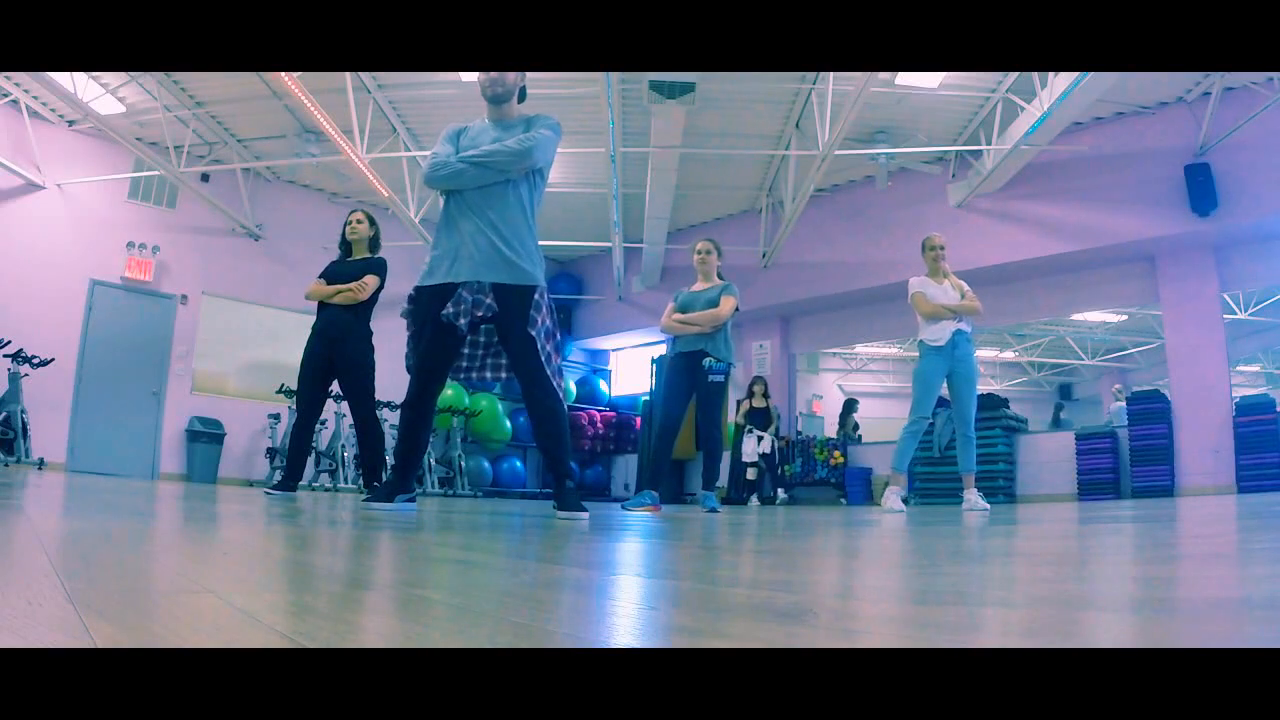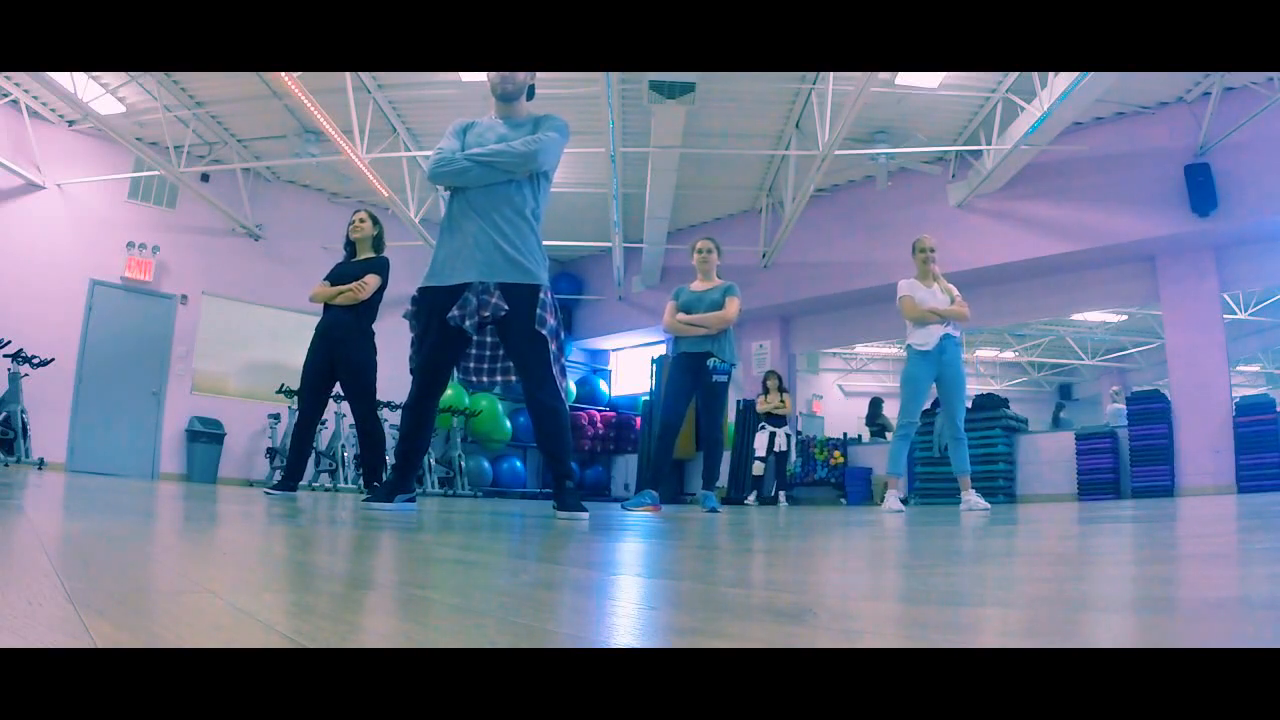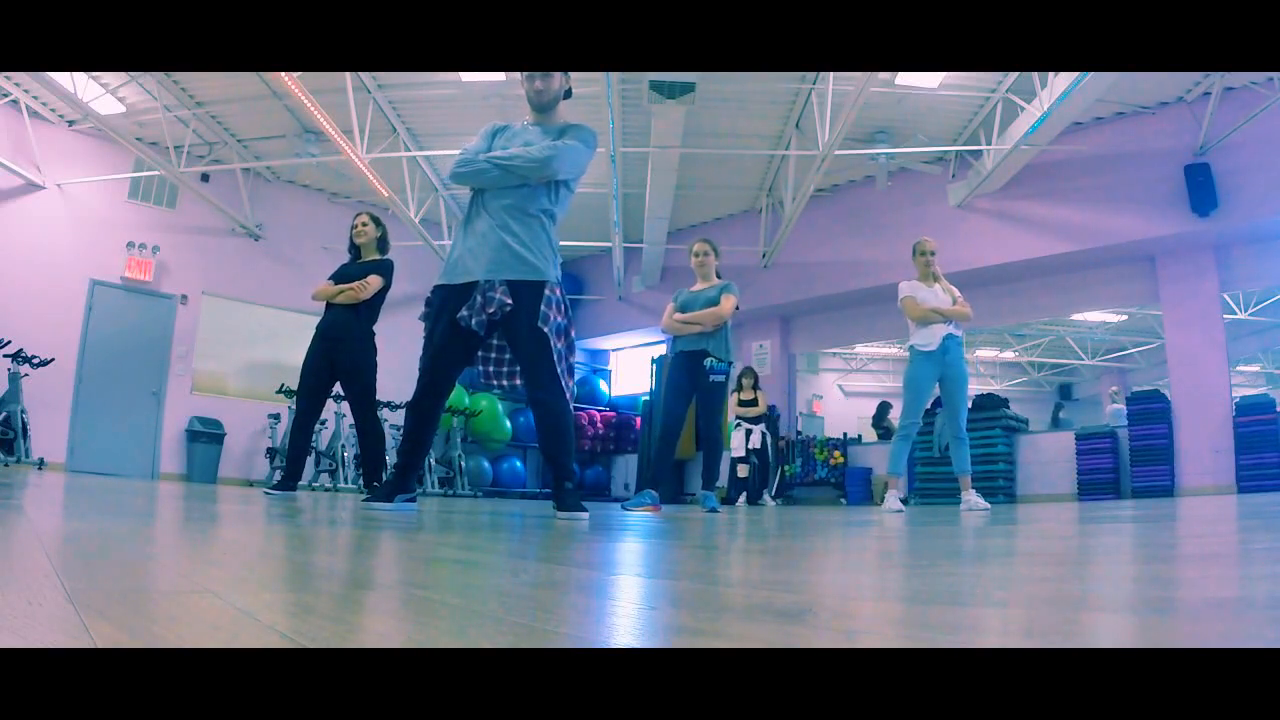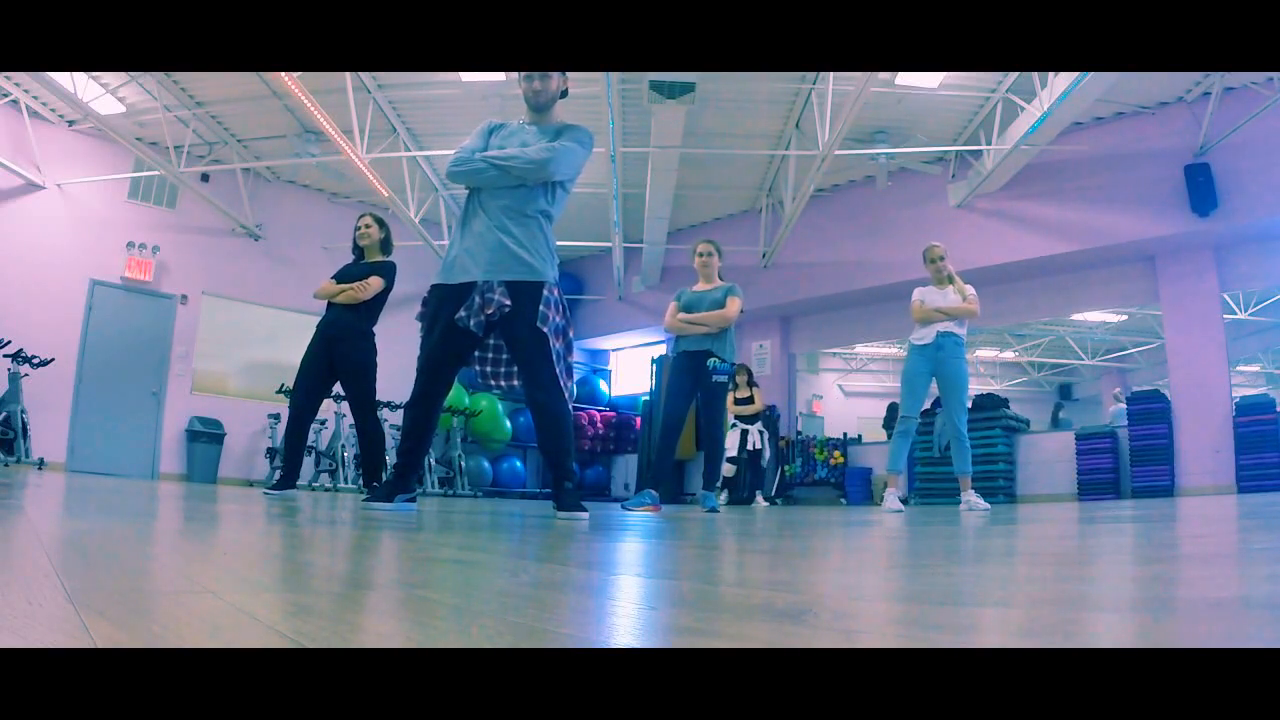
dt=0.7s
person 1, frame 1
left shoulder: (542, 127)
right shoulder: (457, 133)
left elbow: (527, 153)
right elbow: (434, 174)
left wrist: (466, 162)
right wrist: (504, 167)
left hip: (515, 276)
right hip: (447, 276)
left knee: (540, 387)
right knee: (422, 386)
left ankle: (564, 487)
right ankle: (401, 483)
person 1, frame 2
left shoulder: (550, 127)
right shoulder: (463, 129)
left elbow: (534, 155)
right elbow: (438, 169)
left wrist: (471, 161)
right wrist: (508, 167)
left hip: (520, 275)
right hip: (451, 274)
left knee: (543, 387)
right knee: (424, 384)
left ankle: (564, 488)
right ankle: (401, 483)
person 1, frame 3
left shoulder: (579, 137)
right shoulder: (497, 131)
left elbow: (548, 162)
right elbow: (460, 170)
left wrist: (492, 163)
right wrist: (524, 168)
left hip: (530, 275)
right hip: (464, 272)
left knee: (546, 387)
right knee: (430, 383)
left ankle: (564, 489)
right ankle: (402, 483)
person 1, frame 4
left shoulder: (575, 138)
right shoulder: (493, 129)
left elbow: (546, 163)
right elbow: (456, 168)
left wrist: (488, 162)
right wrist: (518, 168)
left hip: (527, 275)
right hip: (460, 272)
left knee: (544, 387)
right knee: (428, 382)
left ankle: (565, 489)
right ankle: (402, 482)
person 2, frame 1
left shoulder: (377, 264)
right shoulder: (334, 265)
left elbow: (361, 294)
right elbow: (310, 293)
left wrist: (327, 295)
right wrist: (343, 287)
left hip: (354, 341)
right hip: (320, 338)
left knee: (363, 412)
right knee: (305, 410)
left ankle: (374, 483)
right ankle: (290, 479)
person 2, frame 2
left shoulder: (380, 263)
right shoulder: (340, 266)
left elbow: (362, 294)
right elbow: (314, 296)
left wrist: (329, 296)
right wrist: (345, 288)
left hip: (356, 341)
right hip: (324, 339)
left knee: (365, 413)
right knee: (307, 409)
left ankle: (375, 484)
right ankle: (290, 479)
person 2, frame 3
left shoulder: (384, 265)
right shoulder: (345, 267)
left elbow: (363, 294)
right elbow: (317, 294)
left wrist: (332, 296)
right wrist: (346, 287)
left hip: (356, 341)
right hip: (324, 338)
left knee: (364, 412)
right knee: (305, 408)
left ankle: (374, 484)
right ankle: (290, 479)
person 2, frame 4
left shoulder: (386, 267)
right shoulder: (349, 267)
left elbow: (363, 294)
right elbow: (319, 292)
left wrist: (333, 295)
right wrist: (347, 287)
left hip: (356, 342)
right hip: (324, 338)
left knee: (364, 412)
right knee: (300, 406)
left ankle: (373, 484)
right ankle: (287, 477)
person 3, frame 1
left shoulder: (959, 284)
right shoulder: (917, 282)
left elbow: (977, 308)
right elbow: (926, 310)
left wrist: (946, 305)
right wrist: (960, 309)
left hip: (963, 350)
right hip: (933, 350)
left knee: (966, 423)
right knee: (918, 419)
left ankle: (970, 493)
right ankle: (893, 489)
person 3, frame 2
left shoulder: (948, 287)
right shoulder: (906, 285)
left elbow: (965, 314)
right elbow: (912, 314)
left wrist: (933, 310)
right wrist: (948, 314)
left hip: (951, 353)
right hip: (920, 353)
left knee: (956, 426)
right knee: (907, 423)
left ankle: (967, 494)
right ankle: (892, 494)
person 3, frame 3
left shoulder: (949, 288)
right shoulder: (907, 287)
left elbow: (967, 314)
right elbow: (915, 314)
left wrist: (936, 309)
right wrist: (950, 314)
left hip: (954, 353)
right hip: (923, 353)
left knee: (958, 426)
right knee: (909, 424)
left ankle: (967, 494)
right ankle: (892, 494)
person 3, frame 4
left shoulder: (964, 289)
right shoulder: (920, 292)
left elbow: (973, 310)
right elbow: (918, 315)
left wrist: (938, 308)
right wrist: (953, 312)
left hip: (953, 350)
right hip: (920, 350)
left knee: (958, 424)
right knee: (907, 421)
left ankle: (967, 493)
right ankle: (891, 492)
person 4, frame 1
left shoulder: (727, 289)
right shoulder: (681, 293)
left elbow: (721, 315)
right elbow: (665, 325)
left wrist: (682, 317)
right wrist: (699, 327)
left hip: (712, 359)
right hip: (680, 360)
left knee: (710, 426)
right knee: (666, 424)
left ankle: (708, 492)
right ankle: (650, 491)
person 4, frame 2
left shoulder: (729, 289)
right shoulder: (680, 291)
left elbow: (729, 318)
right elbow: (668, 325)
left wrist: (687, 318)
right wrist: (705, 328)
left hip: (715, 360)
right hip: (682, 360)
left knee: (711, 427)
right knee: (667, 423)
left ankle: (708, 492)
right ankle: (649, 491)
person 4, frame 3
left shoulder: (726, 287)
right shoulder: (681, 294)
left elbow: (723, 313)
right elbow: (666, 325)
left wrist: (684, 317)
right wrist: (700, 326)
left hip: (713, 359)
right hip: (681, 359)
left knee: (710, 427)
right knee: (668, 425)
left ankle: (708, 492)
right ankle: (650, 491)
person 4, frame 4
left shoulder: (730, 290)
right shoulder: (682, 293)
left elbow: (729, 316)
right elbow: (669, 324)
left wrist: (688, 317)
right wrist: (705, 327)
left hip: (716, 359)
right hip: (683, 359)
left knee: (712, 427)
right knee: (669, 424)
left ankle: (708, 492)
right ankle: (650, 491)
